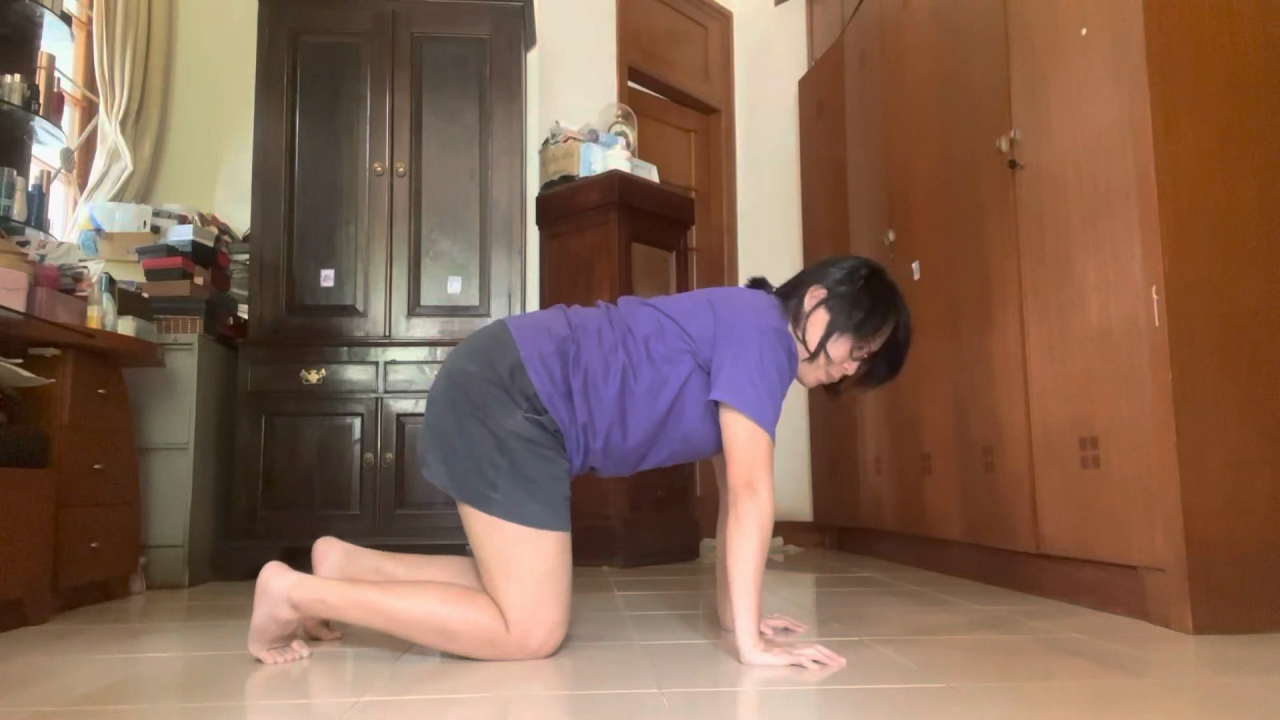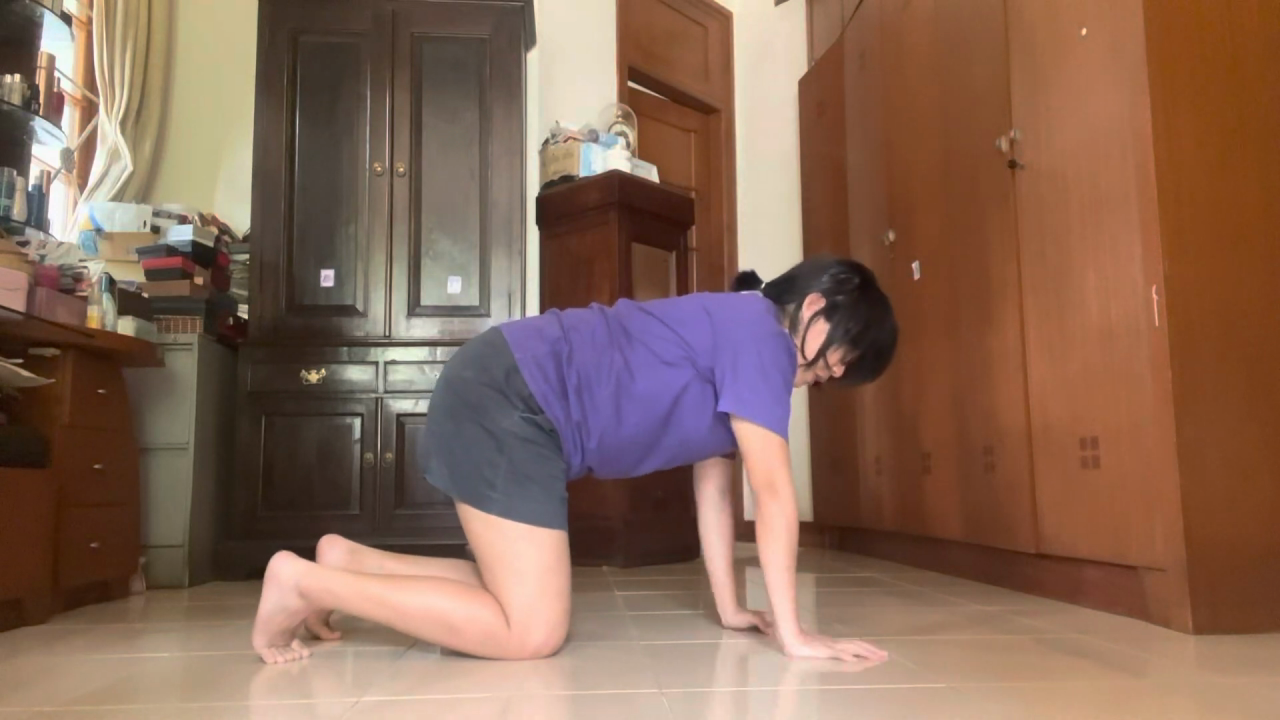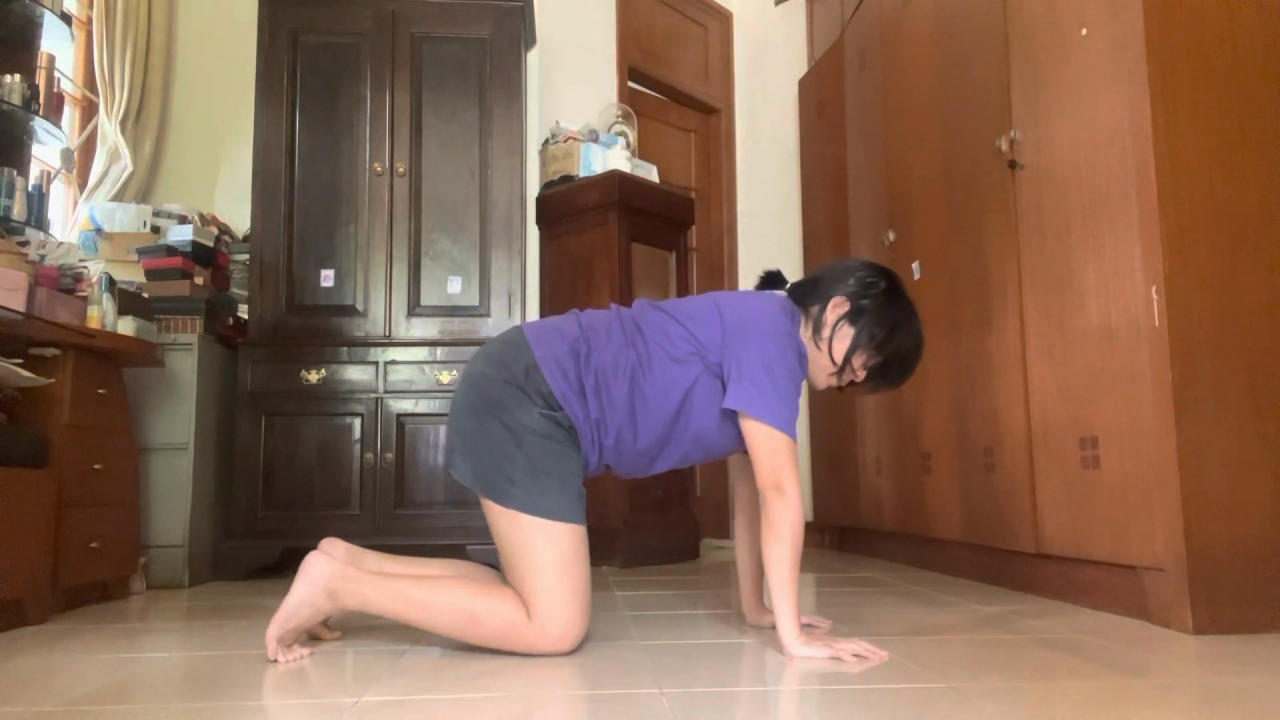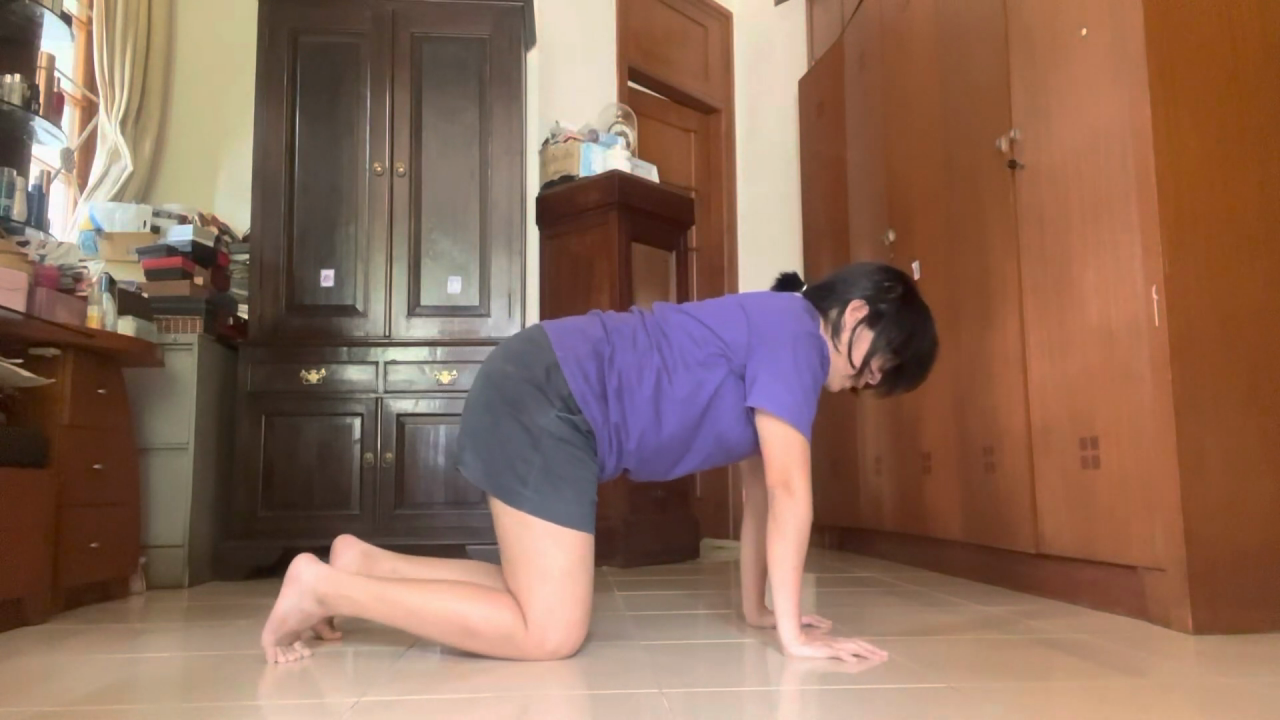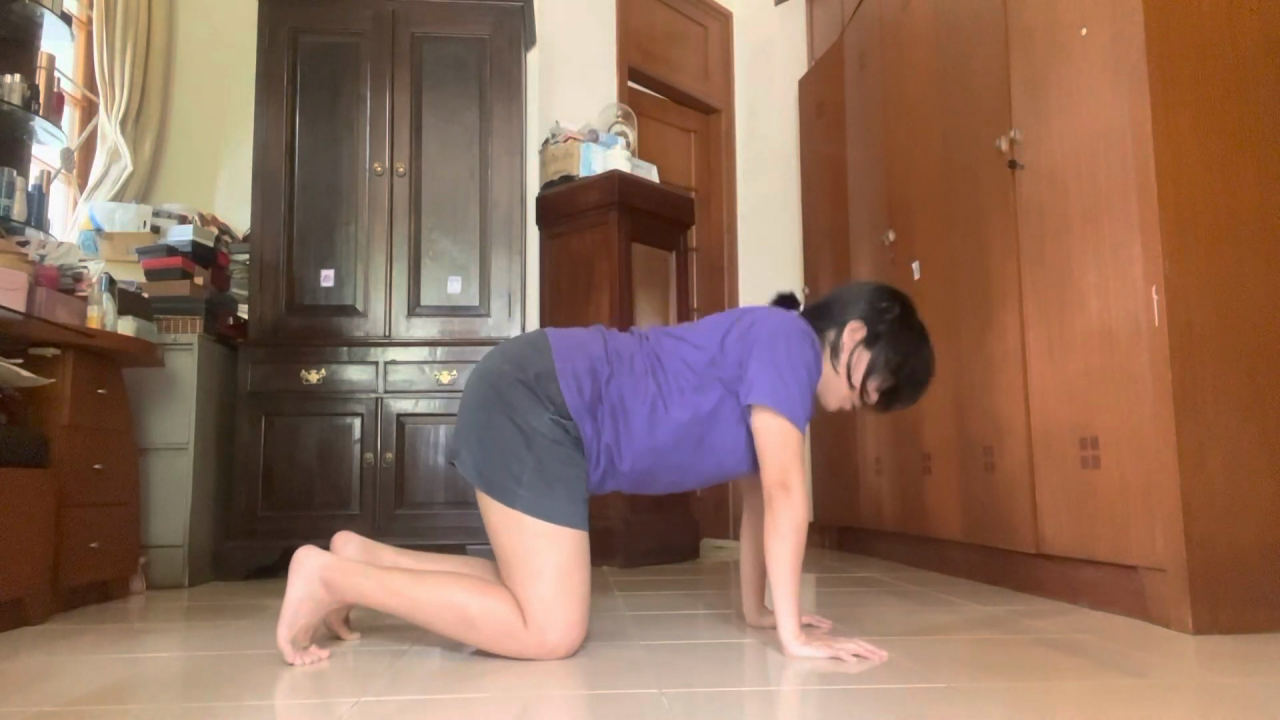
dt=1s
person 1, frame 1
left shoulder: (745, 342)
right shoulder: (763, 332)
left elbow: (733, 492)
right elbow: (751, 493)
left wrist: (732, 611)
right wrist: (749, 641)
left hip: (503, 392)
right hip: (509, 396)
left knee: (523, 585)
right knee: (532, 631)
left ankle: (347, 564)
right ankle: (296, 592)
person 1, frame 2
left shoulder: (733, 340)
right shoulder: (762, 337)
left elbow: (712, 484)
right elbow: (774, 494)
left wrist: (728, 607)
right wrist: (791, 633)
left hip: (502, 396)
right hip: (509, 399)
left knee: (520, 590)
right knee: (534, 632)
left ankle: (350, 561)
right ankle: (305, 582)
person 1, frame 3
left shoulder: (758, 340)
right shoulder: (772, 334)
left elbow: (747, 489)
right elbow: (778, 491)
left wrist: (754, 606)
right wrist: (793, 633)
left hip: (527, 396)
right hip: (527, 393)
left knee: (537, 593)
right knee: (554, 627)
left ankle: (351, 562)
right ankle: (333, 582)
person 1, frame 4
left shoulder: (771, 337)
right shoulder: (796, 335)
left elbow: (759, 490)
right elbow: (788, 491)
left wrist: (756, 606)
right wrist: (792, 633)
left hip: (541, 394)
right hip: (546, 395)
left knee: (541, 596)
right knee: (550, 633)
left ankle: (365, 562)
right ankle: (326, 586)
person 1, frame 5
left shoulder: (771, 359)
right shoulder: (788, 342)
left elbow: (757, 496)
right elbow: (785, 493)
left wrist: (756, 608)
right wrist: (792, 632)
left hip: (531, 400)
right hip: (533, 400)
left knee: (539, 594)
right knee: (551, 633)
left ankle: (362, 556)
right ankle: (333, 575)
